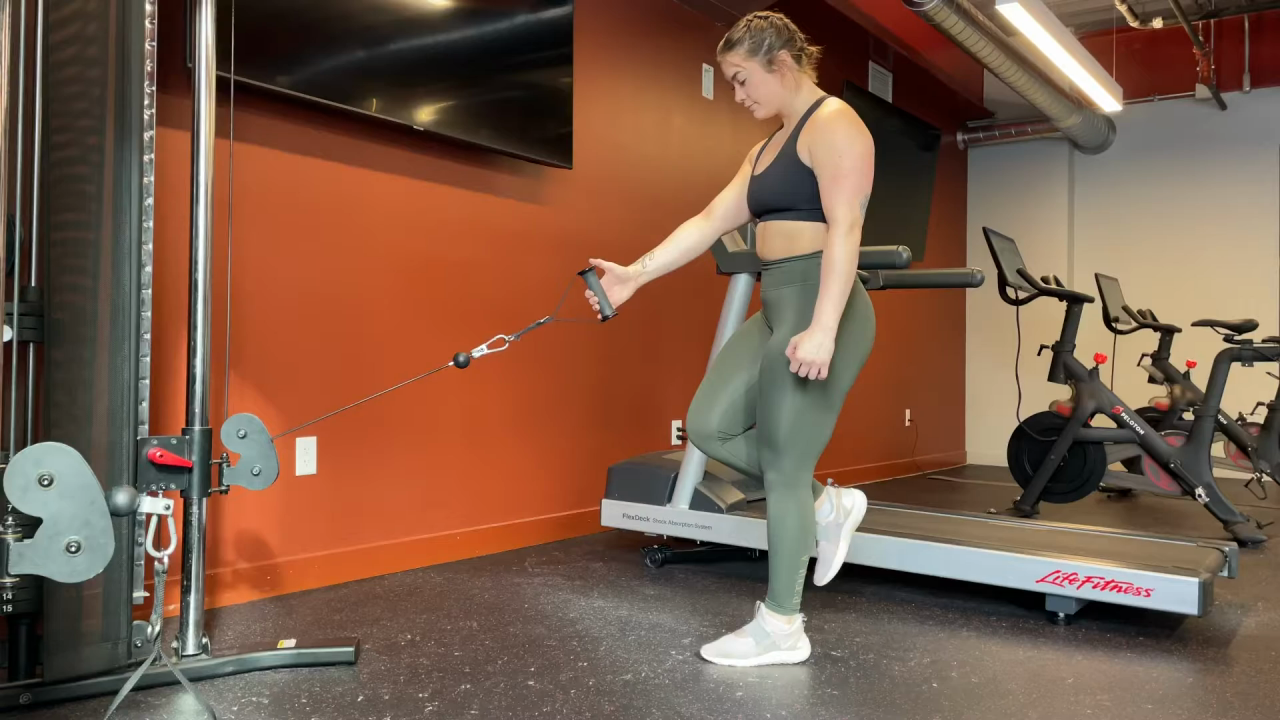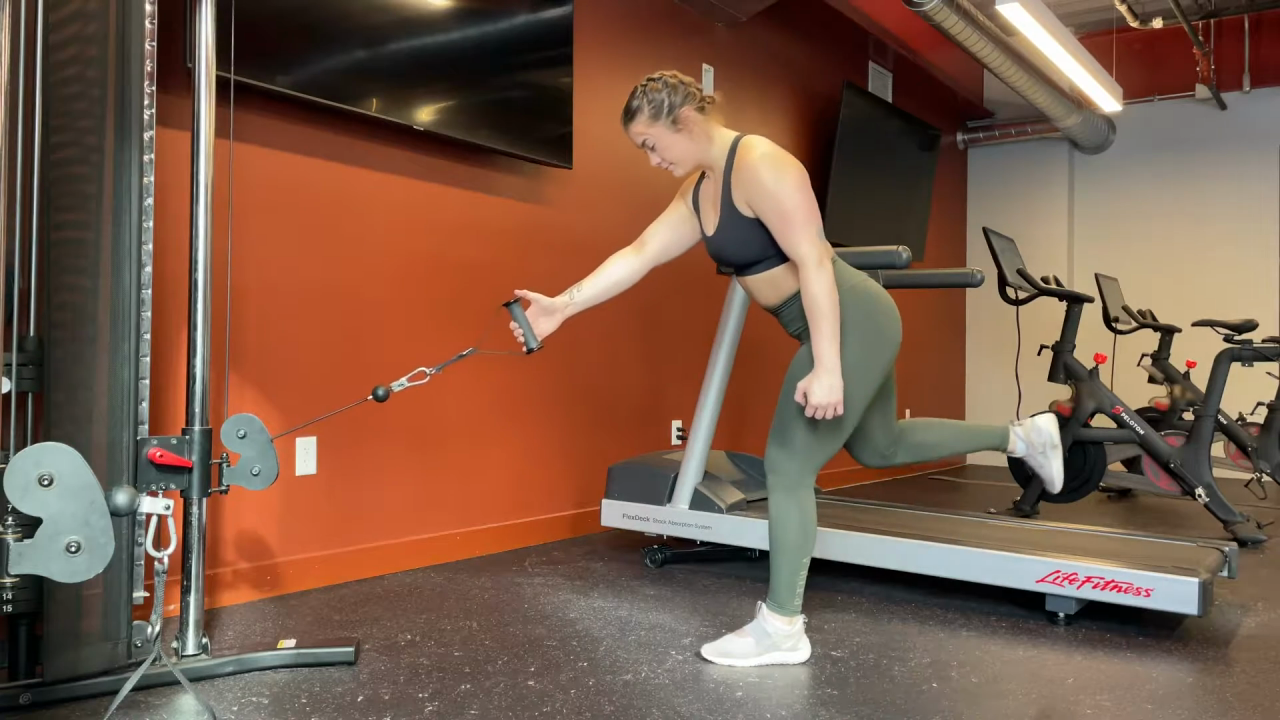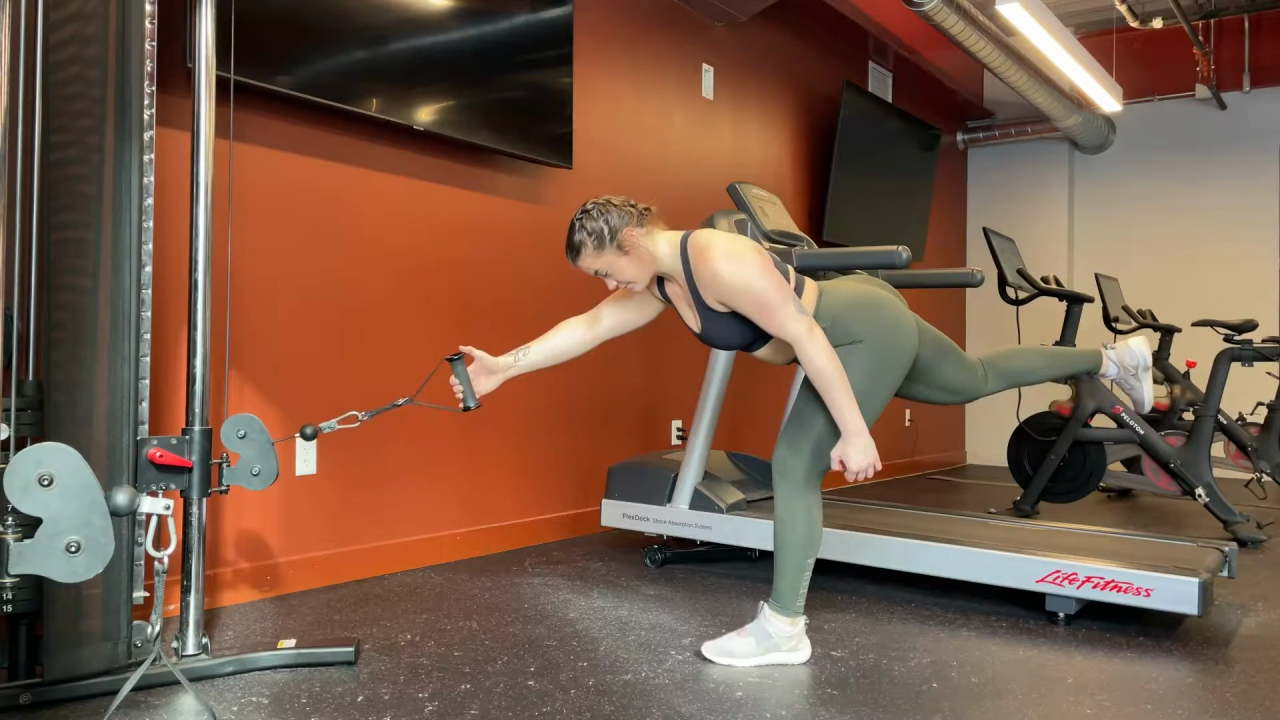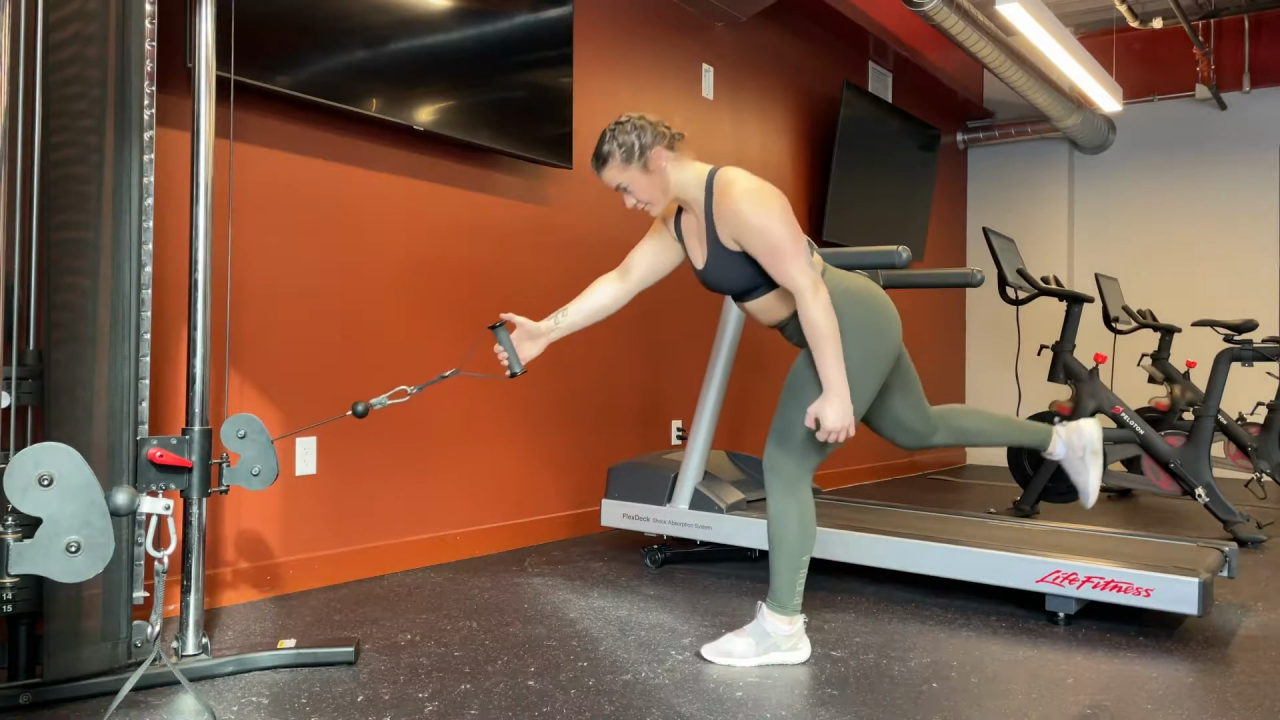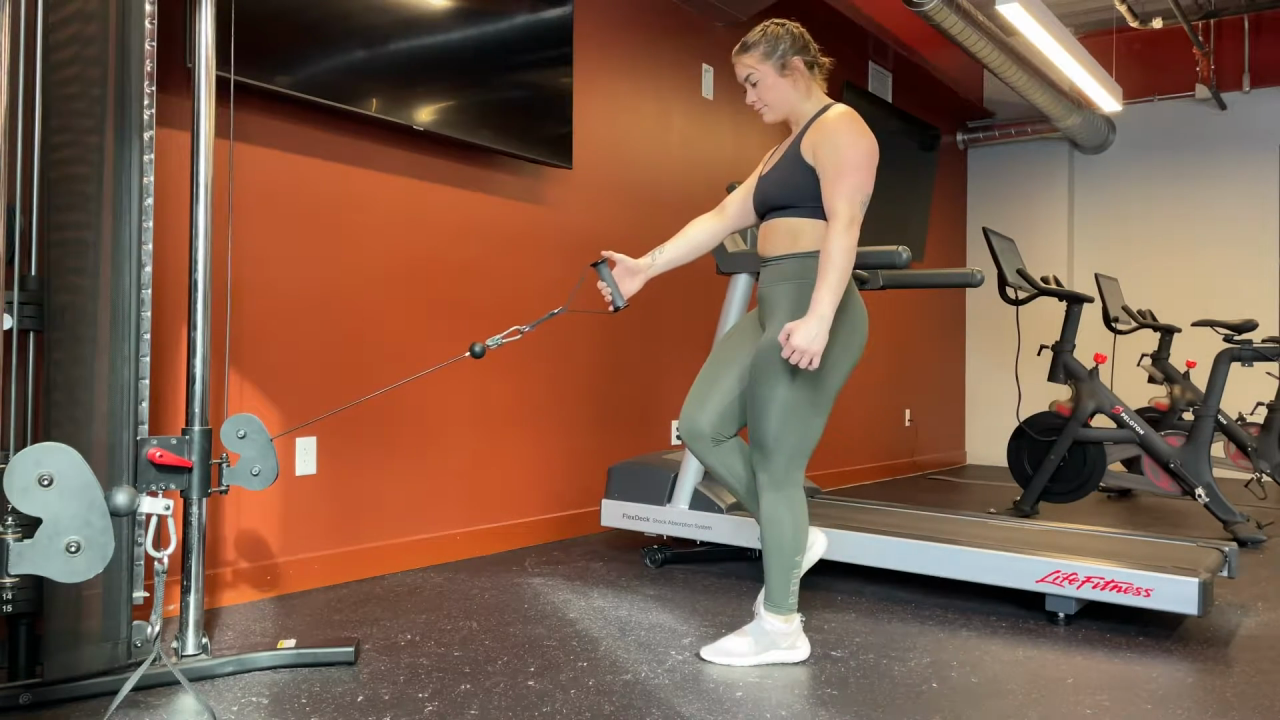
dt=1s
person 1, frame 1
left shoulder: (834, 124)
right shoulder: (770, 146)
left elbow: (845, 231)
right elbow: (710, 221)
left wrist: (821, 328)
right wrist: (635, 274)
left hip: (818, 314)
right hip: (777, 310)
left knee: (782, 466)
right knee: (709, 427)
left ankle: (781, 629)
right ankle: (826, 504)
person 1, frame 2
left shoulder: (759, 166)
right shoulder: (697, 192)
left elbow: (813, 264)
right elbow: (636, 255)
left wrist: (826, 368)
right wrist: (560, 306)
left hip: (851, 322)
right hip: (841, 325)
left knee: (788, 466)
right knee: (877, 449)
left ankle: (782, 628)
right ankle: (1022, 437)
person 1, frame 3
left shoulder: (714, 261)
right shoulder: (660, 283)
left elbow: (804, 337)
right elbow: (586, 327)
left wrist: (853, 431)
right wrist: (504, 366)
left hip: (870, 332)
right hip: (867, 322)
left knee: (794, 467)
right knee: (976, 379)
left ankle: (783, 628)
right ankle: (1112, 359)
person 1, frame 4
left shoulder: (740, 197)
right shoulder: (678, 218)
left elbow: (809, 290)
right elbow: (622, 281)
left wrist: (836, 393)
right wrist: (549, 330)
left hip: (851, 326)
right hip: (851, 323)
left knee: (785, 466)
right knee: (921, 425)
left ankle: (782, 630)
right ankle: (1061, 440)
person 1, frame 5
left shoulder: (839, 127)
right shoulder: (785, 149)
left elbow: (844, 226)
right elbow: (721, 219)
left wrist: (817, 318)
right wrist: (645, 267)
left hip: (813, 313)
right hip: (772, 310)
left knee: (773, 466)
right knee: (701, 426)
left ankle: (780, 628)
right ankle: (791, 538)
